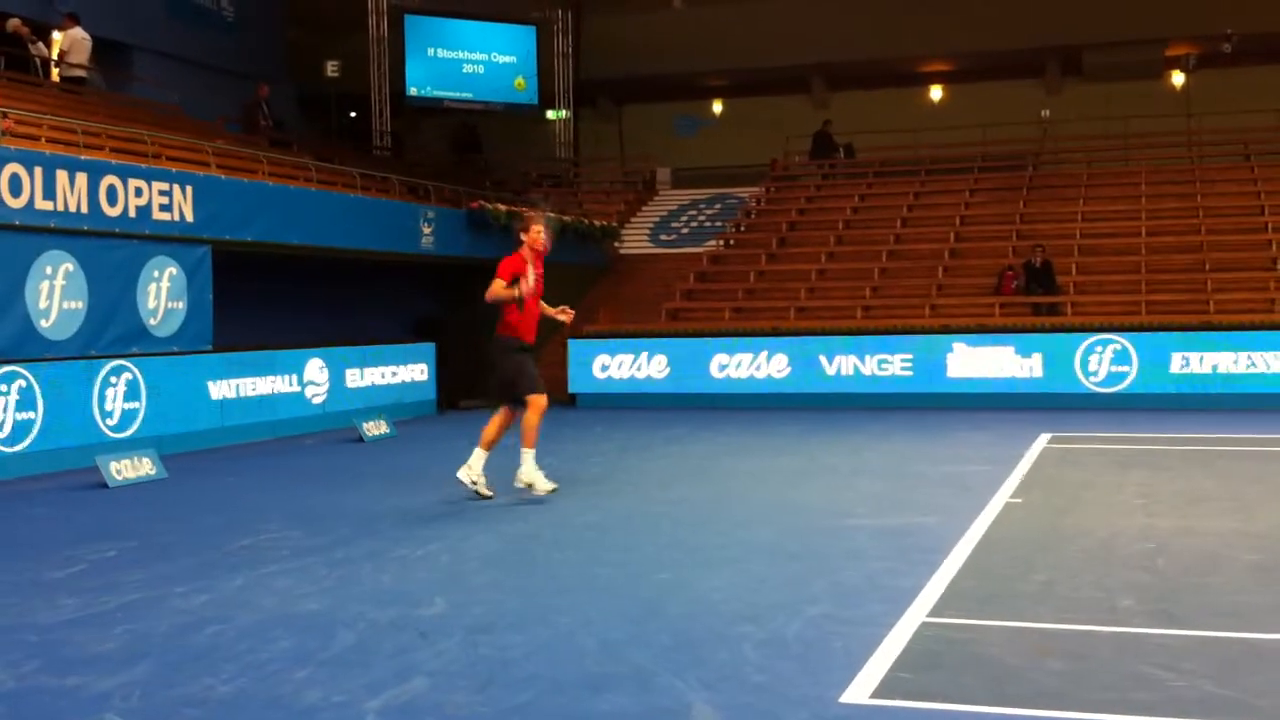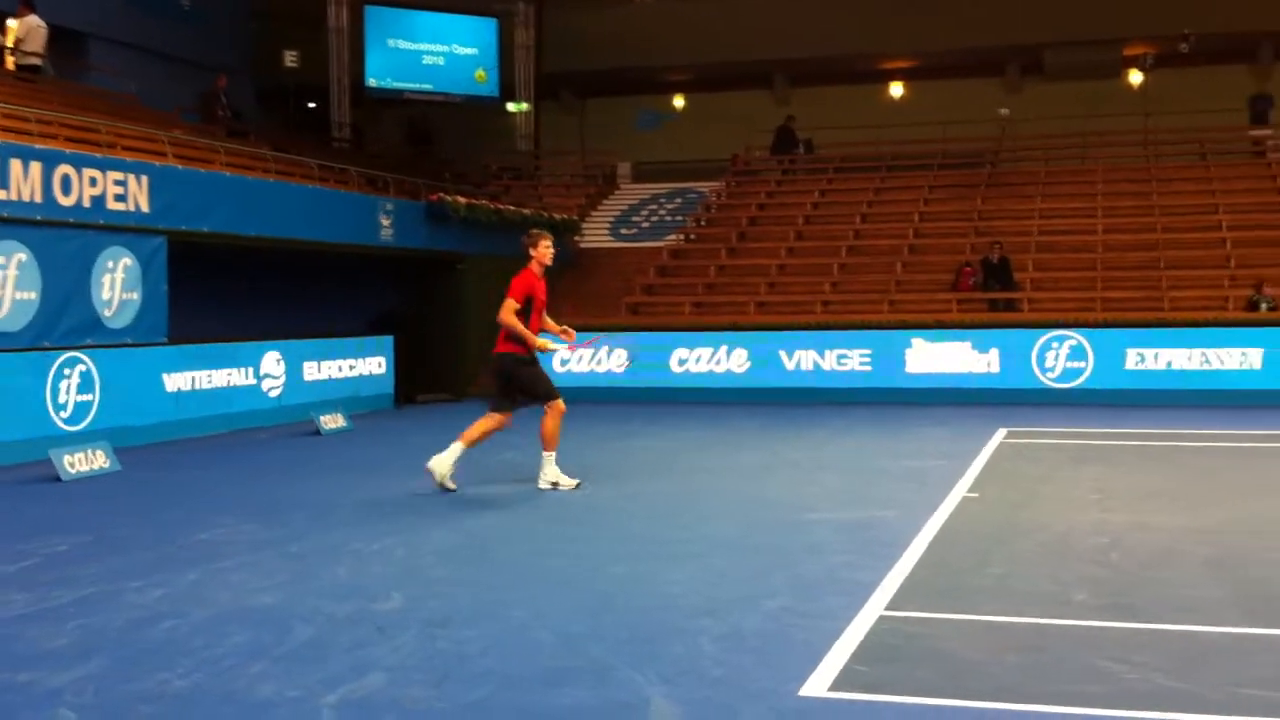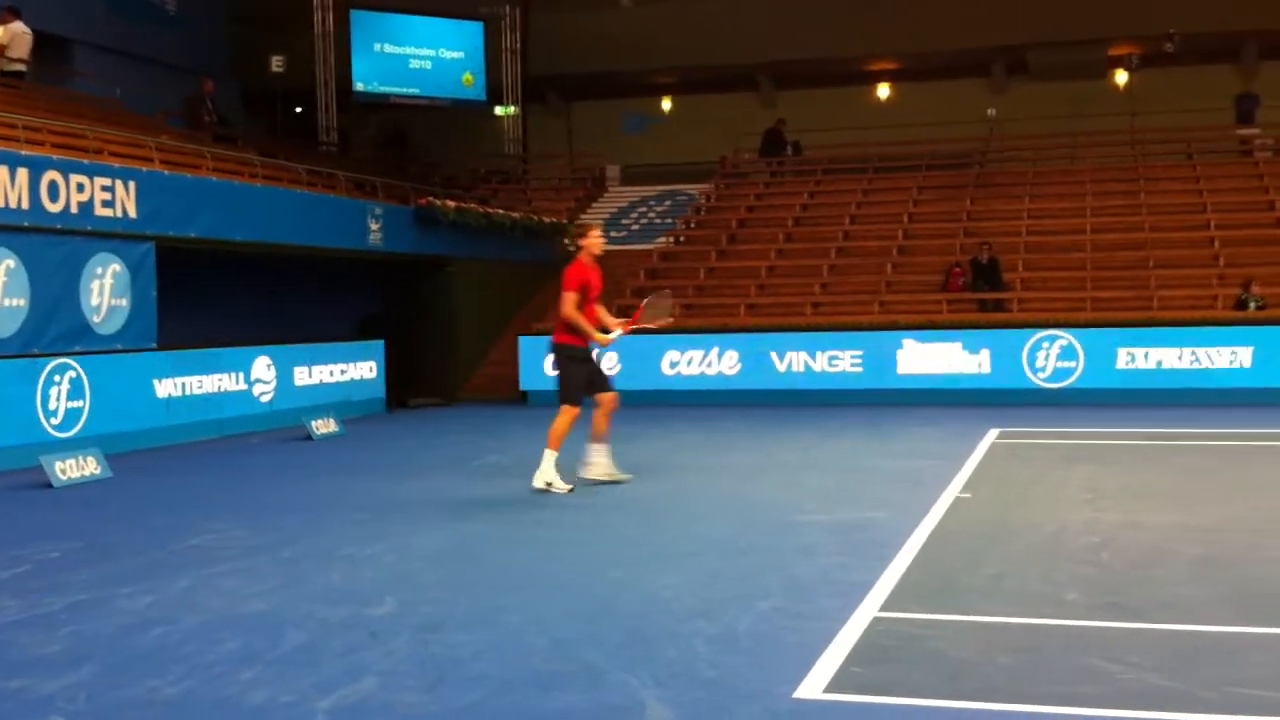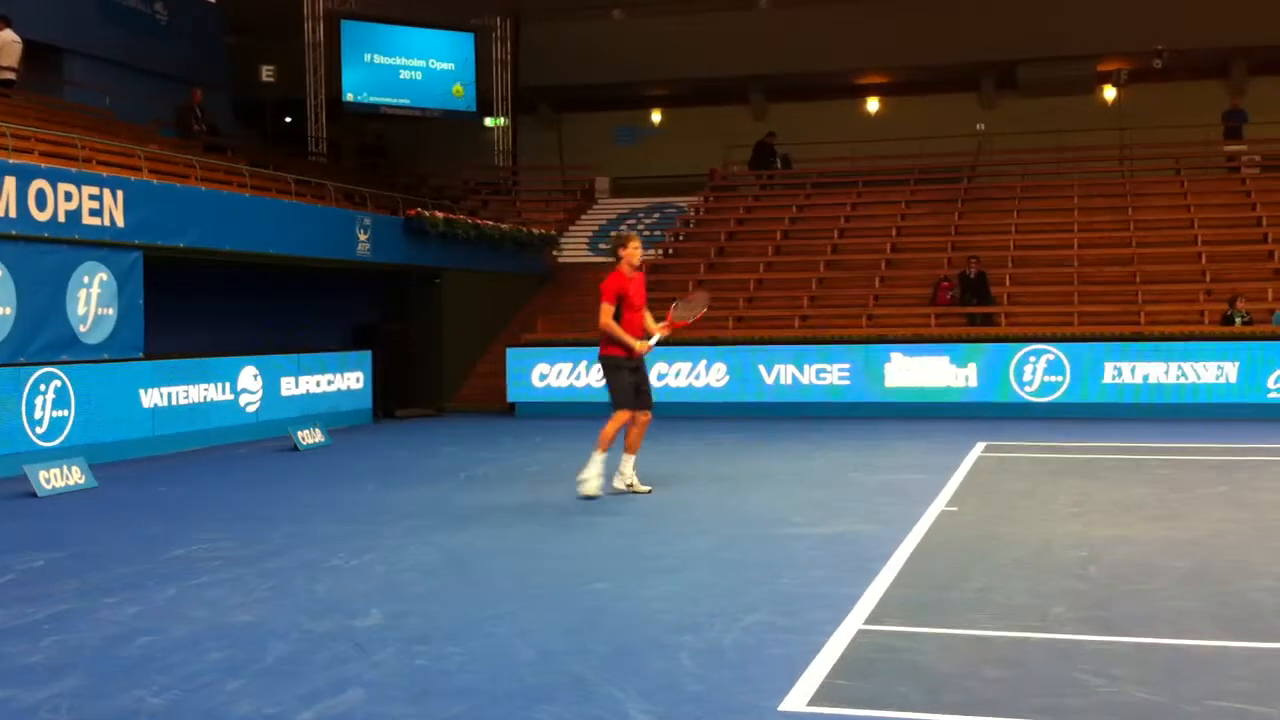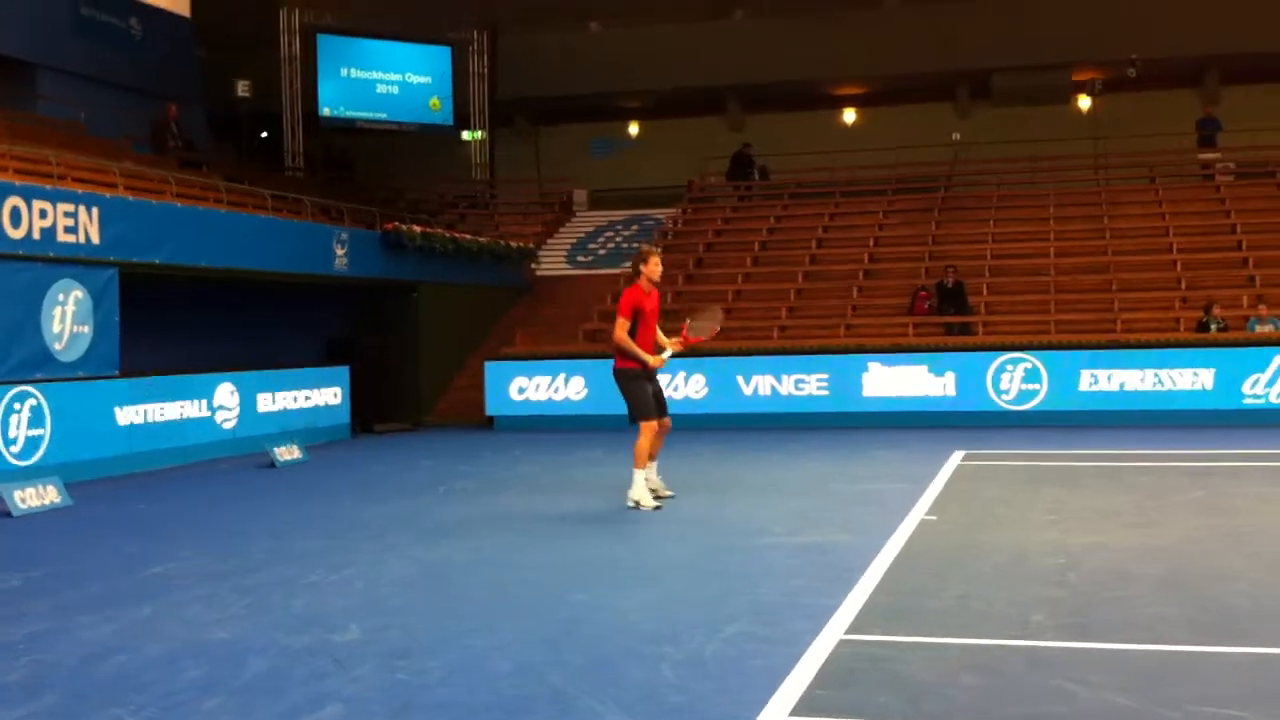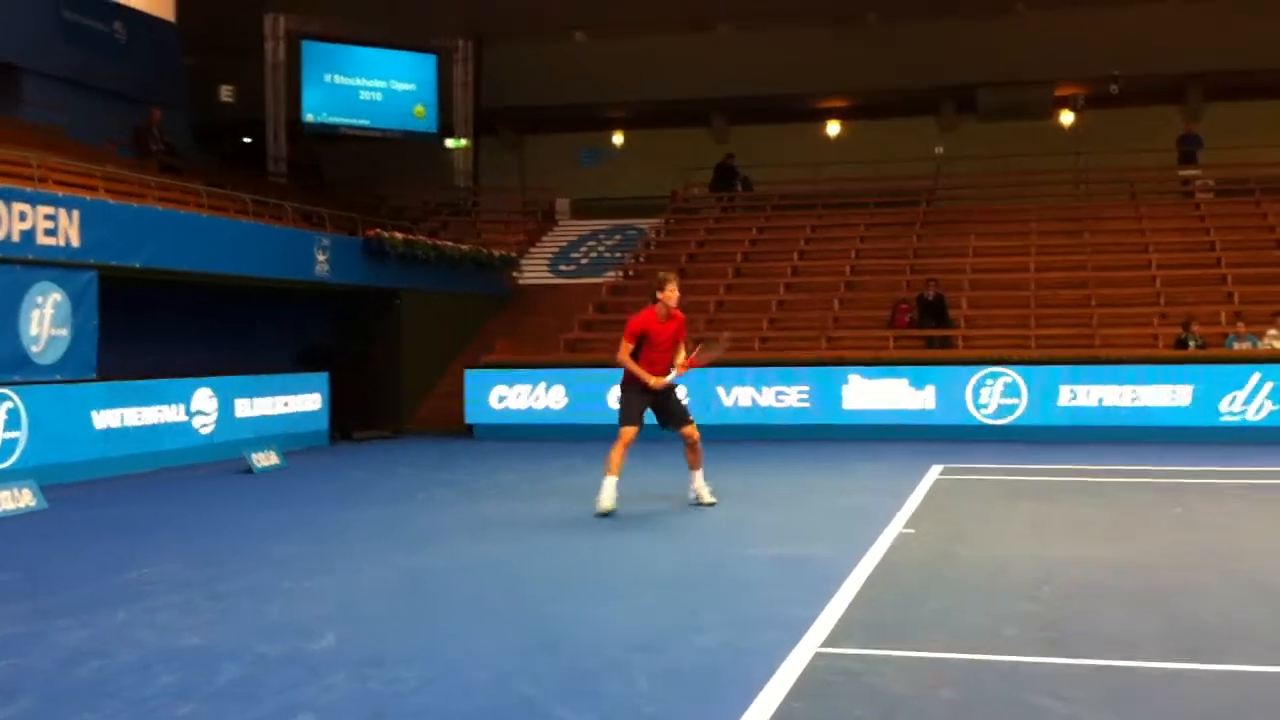
dt=0.3s
person 1, frame 1
left shoulder: (538, 266)
right shoulder: (512, 262)
right elbow: (490, 295)
left wrist: (553, 312)
right wrist: (516, 291)
left hip: (520, 345)
right hip: (510, 343)
left knee: (508, 410)
right knee: (538, 401)
left ankle: (472, 470)
right ankle: (528, 470)
person 1, frame 2
left shoulder: (539, 280)
right shoulder: (524, 280)
right elbow: (505, 317)
left wrist: (557, 329)
right wrist: (534, 340)
left hip: (509, 357)
right hip: (515, 357)
left knee: (499, 418)
right knee: (556, 407)
left ankle: (443, 461)
right ankle: (549, 473)
person 1, frame 3
left shoulder: (594, 269)
right shoulder: (575, 270)
right elbow: (567, 310)
left wrist: (611, 322)
right wrist: (594, 333)
left hip: (581, 349)
right hip: (569, 348)
left knee: (608, 399)
right knee: (570, 409)
left ankle: (596, 464)
right ankle: (545, 474)
person 1, frame 4
left shoulder: (639, 278)
right shoulder: (613, 281)
right elbow: (605, 321)
left wrist: (655, 328)
right wrist: (633, 343)
left hip: (635, 359)
right hip: (615, 357)
left knee: (643, 417)
right knee: (623, 415)
left ankle: (624, 475)
right ankle: (593, 470)
person 1, frame 5
left shoulder: (654, 293)
right shoulder: (631, 296)
right elbow: (619, 336)
left wrist: (665, 342)
right wrist: (647, 358)
left hip: (647, 370)
right hip: (629, 370)
left knee: (664, 424)
right knee: (649, 426)
left ankle: (649, 478)
right ankle: (637, 491)
person 1, frame 6
left shoulder: (679, 319)
right shoulder: (639, 321)
right elbow: (622, 357)
left wrist: (679, 363)
right wrist: (649, 379)
left hip: (663, 385)
right hip: (636, 386)
left knee: (692, 436)
right knee: (626, 436)
left ankle: (698, 487)
right ankle: (607, 494)
